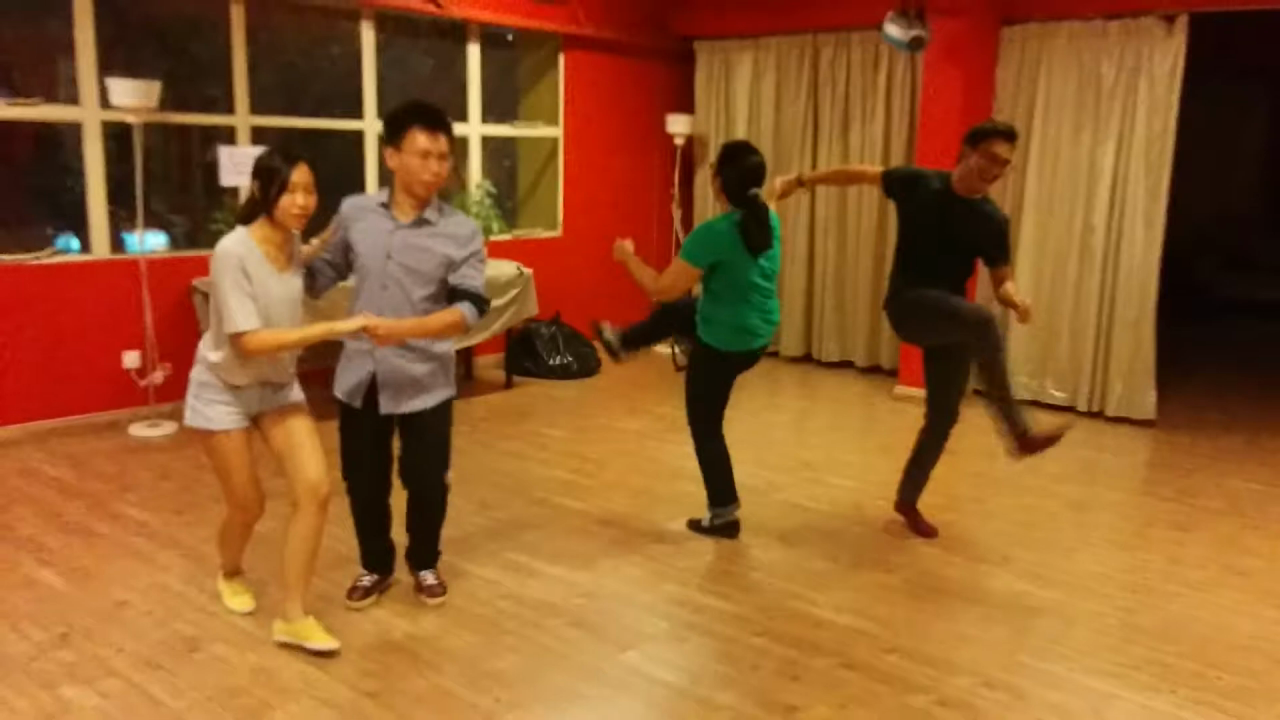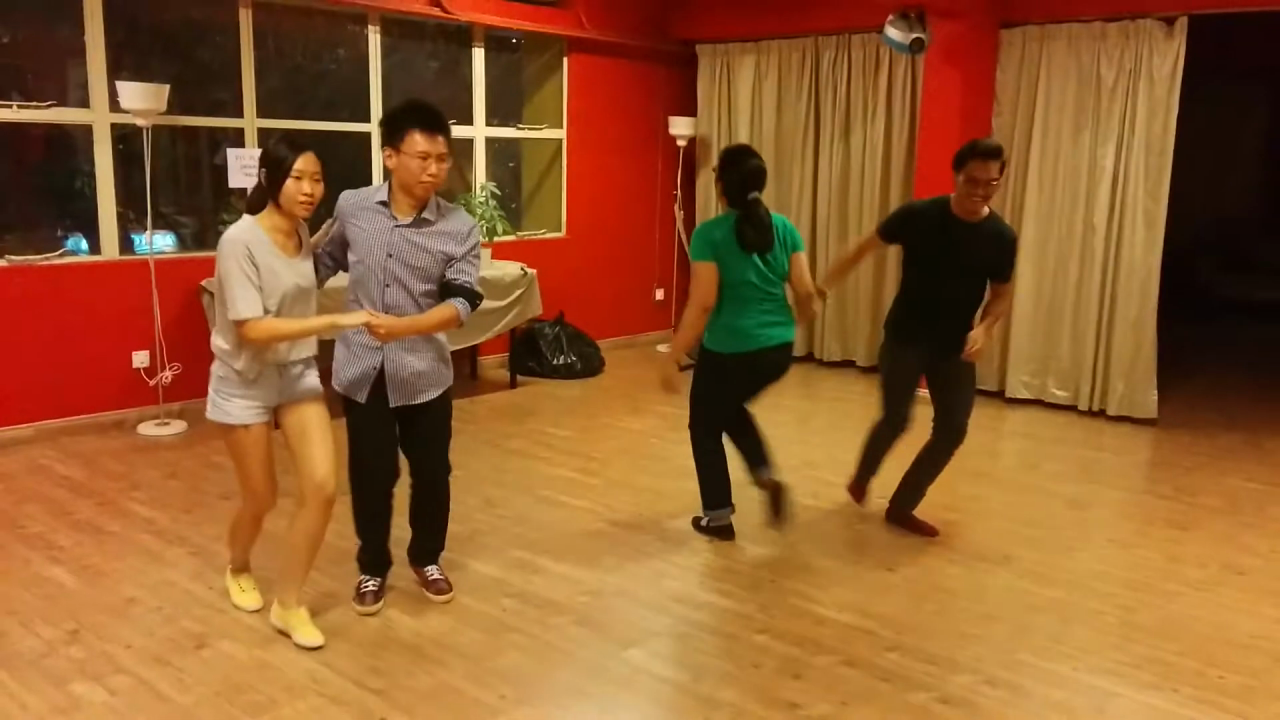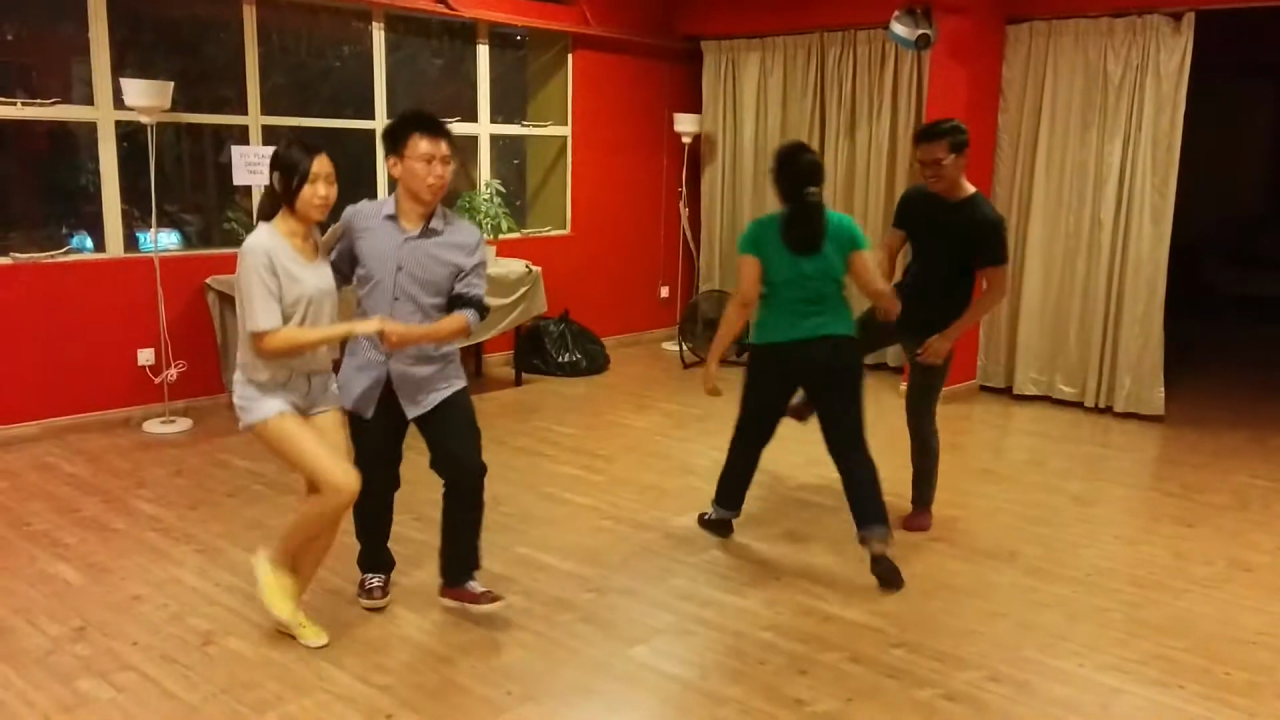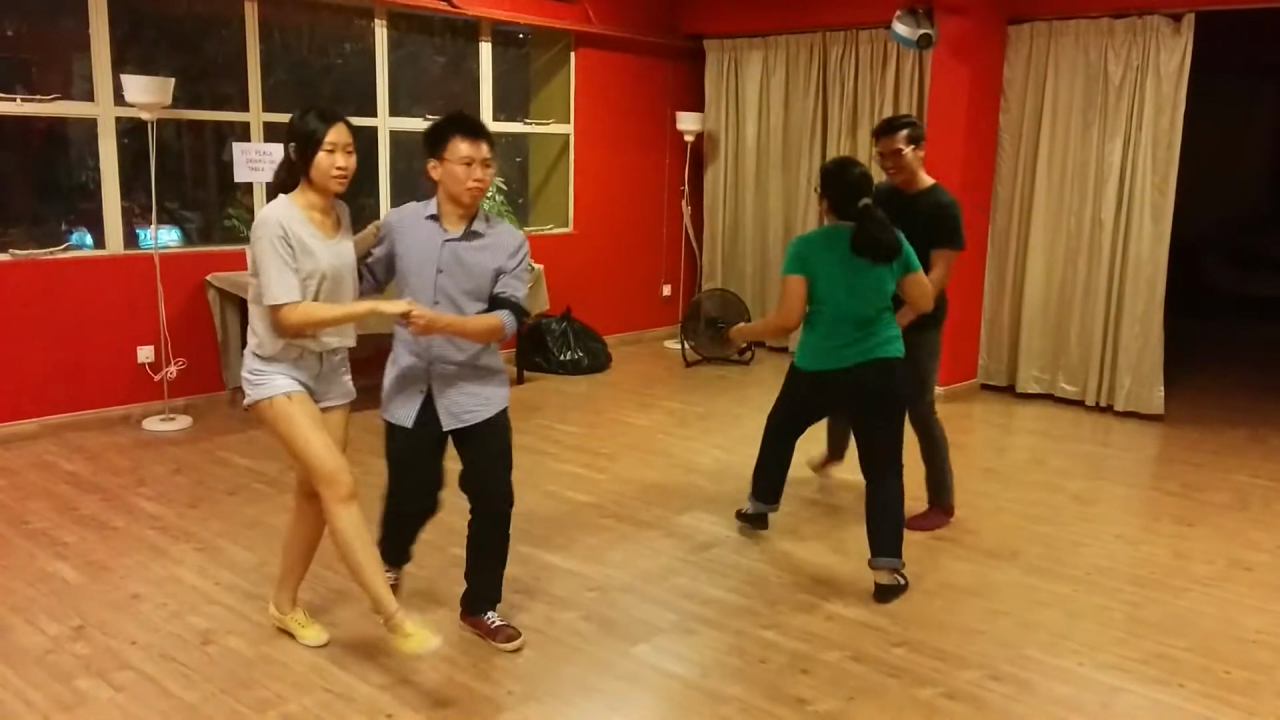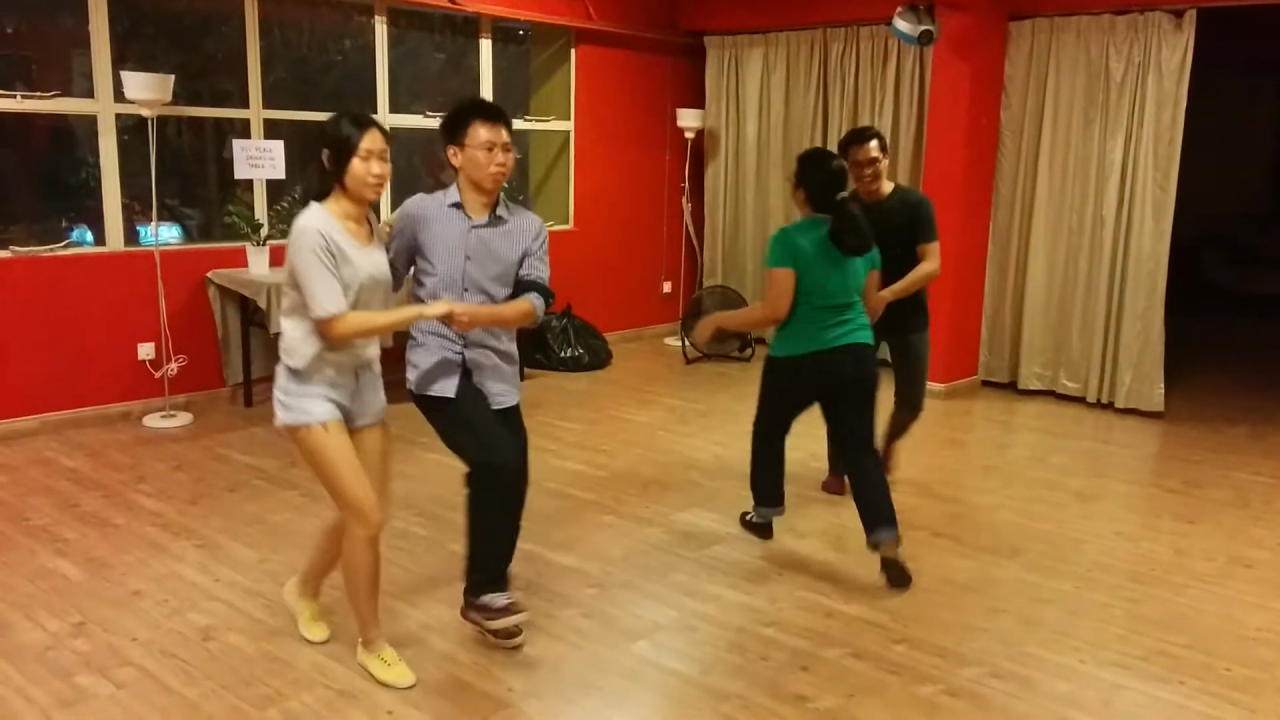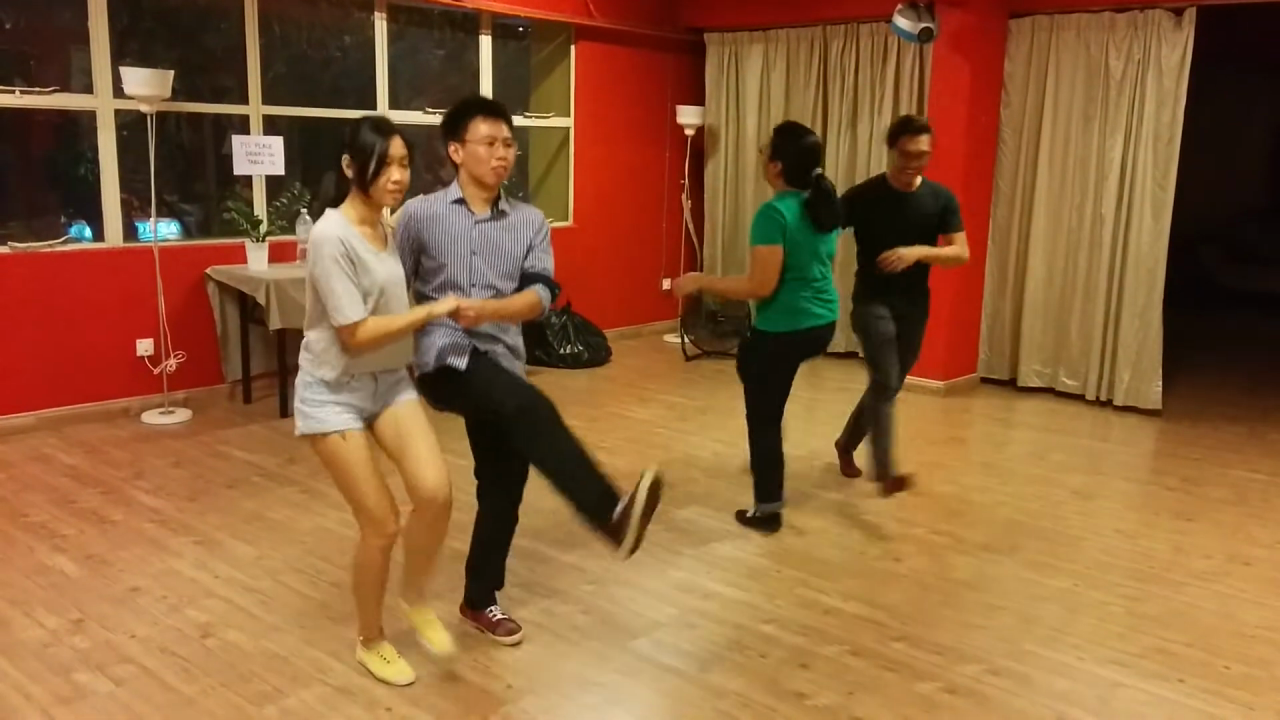
dt=0.3s
person 1, frame 1
left shoulder: (292, 244)
right shoulder: (232, 252)
right elbow: (247, 340)
right wrist: (333, 328)
left hip: (278, 383)
right hip: (224, 388)
left knee: (315, 488)
right knee: (248, 504)
left ankle: (293, 616)
right ankle: (230, 573)
person 1, frame 2
left shoulder: (301, 234)
right shoulder: (240, 241)
right elbow: (251, 330)
right wrist: (335, 320)
left hip: (298, 373)
right hip: (242, 382)
left knee: (322, 486)
right knee: (260, 502)
left ankle: (288, 605)
right ankle: (237, 568)
person 1, frame 3
left shoulder: (316, 241)
right shoulder: (260, 249)
right elbow: (268, 341)
right wrist: (351, 329)
left hip: (319, 383)
right hip: (267, 391)
left knee: (330, 497)
right knee: (344, 485)
left ankle: (287, 604)
right ankle: (276, 561)
person 1, frame 4
left shoulder: (338, 215)
right shoulder: (275, 220)
right elbow: (288, 315)
left wrist: (384, 233)
right wrist: (377, 308)
left hip: (332, 366)
right hip: (277, 369)
left knee: (315, 491)
right knee: (339, 484)
left ankle: (286, 603)
right ankle: (395, 615)
person 1, frame 5
left shoulder: (371, 224)
right shoulder: (312, 229)
right elbow: (336, 326)
right wrist: (420, 312)
left hip: (364, 379)
right hip: (311, 386)
left knee: (358, 512)
right knee: (368, 516)
left ankle: (303, 589)
right ankle: (371, 642)
person 1, frame 6
left shoulder: (384, 227)
right shoulder: (330, 236)
right elbow: (354, 333)
right wrist: (432, 311)
left hip: (389, 379)
right hip: (333, 391)
left knee: (436, 490)
right knee: (380, 522)
left ankle: (417, 598)
right ankle: (371, 640)
person 2, frame 1
left shoulder: (461, 232)
right shoulder: (355, 214)
left elbow: (470, 308)
right elbow: (324, 274)
left wrist: (406, 329)
left hip: (425, 377)
right hip: (361, 372)
left knee: (427, 480)
right knee: (364, 478)
left ankle: (424, 562)
right ankle: (375, 565)
person 2, frame 2
left shoulder: (459, 228)
right shoulder: (352, 207)
left elbow: (461, 303)
right elbow: (323, 262)
left wrist: (404, 327)
left hip: (424, 366)
right hip: (362, 365)
left knee: (431, 471)
right knee: (372, 472)
left ankle: (426, 556)
right ankle: (373, 568)
person 2, frame 3
left shoulder: (466, 239)
right shoulder: (358, 220)
left elbow: (471, 313)
right elbow: (333, 276)
left wrist: (416, 335)
left hip: (436, 375)
right hip: (370, 377)
left knee: (466, 469)
right knee: (375, 482)
left ankle: (459, 577)
right ankle: (375, 566)
person 2, frame 4
left shoulder: (509, 242)
right shoulder: (400, 224)
left elbow: (508, 321)
right elbow: (367, 281)
left wrist: (445, 323)
left hip: (478, 388)
right hip: (412, 386)
left knee: (493, 499)
right knee: (412, 496)
left ankle: (481, 605)
right ankle: (391, 559)
person 2, frame 5
left shoulder: (528, 228)
right shoulder: (418, 214)
left elbow: (535, 304)
right elbow: (386, 277)
left wrist: (482, 315)
left hip: (497, 372)
right hip: (439, 368)
left knee: (510, 482)
right knee: (496, 461)
left ankle: (484, 595)
right ankle: (487, 588)
person 2, frame 6
left shoulder: (530, 222)
right shoulder: (418, 214)
left elbow: (541, 296)
left wrist: (490, 308)
left hip: (497, 360)
right hip: (443, 358)
left knee: (503, 480)
right knee: (530, 409)
left ankle: (479, 599)
right ankle: (613, 514)
person 3, frame 1
left shoulder: (713, 233)
right shoulder: (768, 220)
left elbow: (663, 288)
left wrist: (628, 257)
left hip: (724, 344)
right hip: (759, 333)
left knee: (705, 425)
right knee: (677, 311)
left ankle: (724, 515)
right ankle: (621, 342)
person 3, frame 2
left shoulder: (709, 233)
right shoulder: (784, 228)
left elbow: (703, 303)
right elbow: (805, 291)
left wrist: (674, 356)
right wrist: (798, 321)
left hip: (729, 352)
right hip: (777, 348)
left knee: (704, 429)
right knee: (732, 408)
left ankle: (719, 516)
right ankle: (768, 476)
person 3, frame 3
left shoulder: (761, 231)
right shoulder: (843, 227)
left elbow: (743, 299)
right elbow: (875, 288)
left wrist: (713, 358)
right wrist: (892, 307)
left hip: (776, 351)
right hip: (834, 348)
left knee: (750, 435)
right knee: (849, 446)
left ankle: (723, 513)
right ankle: (878, 544)
person 3, frame 4
left shoulder: (806, 248)
right shoulder: (891, 242)
left elbow: (787, 319)
right elbow: (923, 303)
left wrist: (746, 330)
left hip: (819, 371)
right hip: (882, 369)
left knee: (780, 430)
right knee: (884, 469)
left ankle: (759, 506)
right ankle: (887, 571)
person 3, frame 5
left shoulder: (789, 240)
right shoulder: (861, 236)
left elbow: (774, 311)
left wrist: (717, 320)
left hip: (796, 361)
right hip: (854, 356)
left knee: (769, 433)
right knee: (860, 453)
left ankle: (764, 514)
right ankle: (887, 545)
person 3, frame 6
left shoulder: (773, 213)
right shoulder: (821, 205)
left elbow: (761, 286)
left wrist: (702, 281)
left hip: (782, 329)
right hip: (821, 323)
left knee: (762, 413)
right knee: (752, 366)
left ankle: (767, 509)
right ankle: (768, 459)
person 4, frame 1
left shoulder: (993, 220)
right shoulder: (918, 184)
left elbow: (1001, 279)
right elbow: (859, 174)
left wrist: (1015, 298)
right wrist: (803, 180)
left hip: (952, 323)
right hip: (910, 306)
left knee: (943, 416)
right knee: (982, 322)
left ankle: (908, 501)
right ankle: (1018, 431)
person 4, frame 2
left shoulder: (1001, 237)
right shoulder: (917, 216)
left elbow: (1001, 295)
right elbow: (864, 248)
left wrist: (982, 329)
right wrist: (821, 287)
left hip: (956, 344)
right hip: (905, 334)
left knee: (952, 430)
right knee: (896, 419)
left ankle: (901, 506)
right ankle: (863, 475)
person 4, frame 3
left shoulder: (986, 220)
right shoulder: (913, 200)
left elbow: (995, 288)
right elbow: (889, 251)
left wrist: (950, 336)
left hip: (939, 325)
right hip: (902, 304)
left knee: (920, 414)
left ankle: (922, 505)
right ankle: (810, 403)
person 4, frame 4
left shoulder: (943, 205)
right shoulder: (878, 197)
left elbow: (938, 275)
left wrist: (899, 322)
left hip: (921, 318)
left knee: (920, 407)
left ankle: (941, 503)
right ankle: (835, 449)
person 4, frame 5
left shoulder: (915, 205)
left elbow: (932, 265)
left wrist: (885, 297)
left hip: (908, 316)
left knee: (911, 401)
left ankle: (887, 445)
right ankle: (837, 469)
person 4, frame 6
left shoulder: (940, 199)
right shoulder: (864, 195)
left elbow: (963, 255)
left wrist: (918, 252)
left hip: (914, 305)
right hip: (871, 300)
left knee: (888, 384)
right knee: (887, 379)
left ankle: (846, 444)
right ankle: (884, 470)
